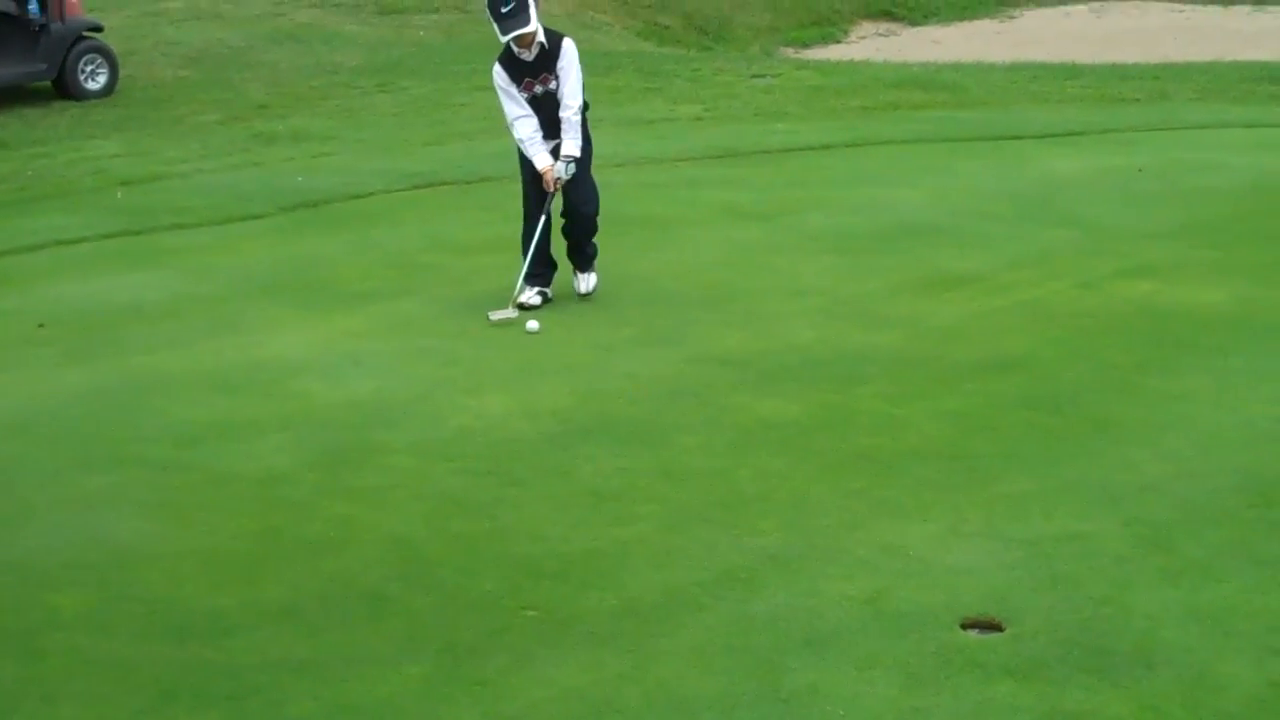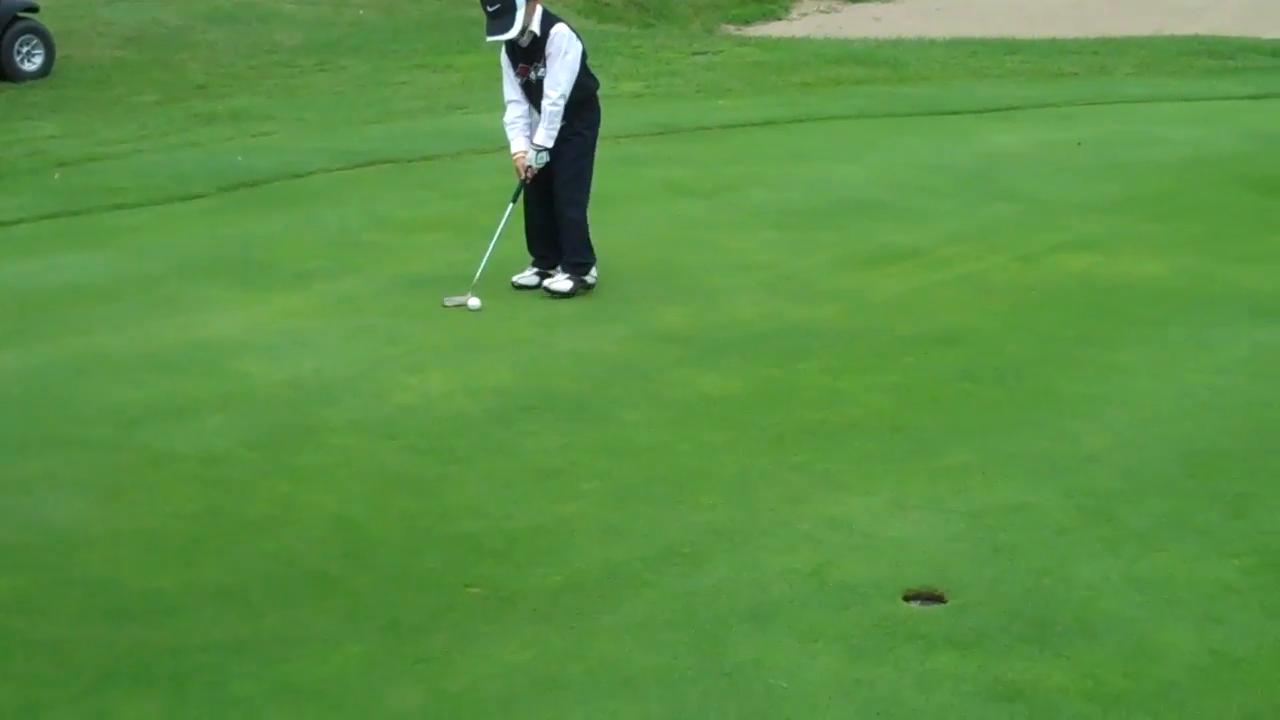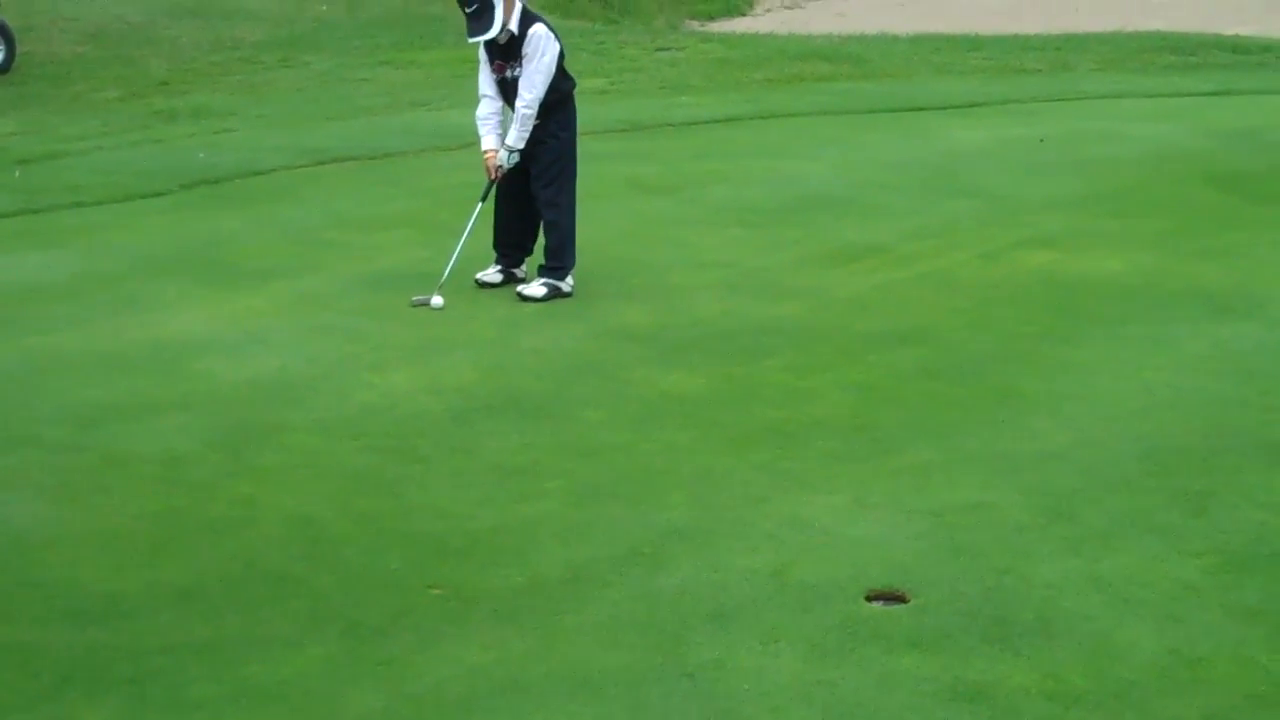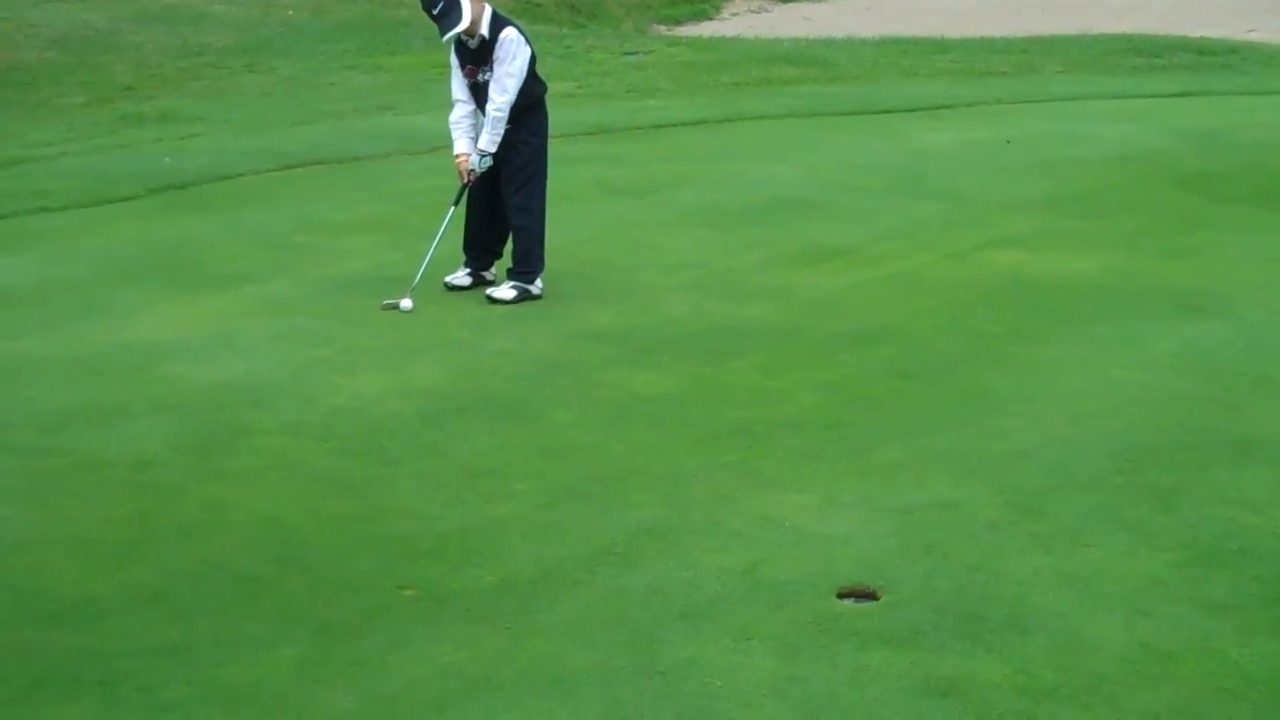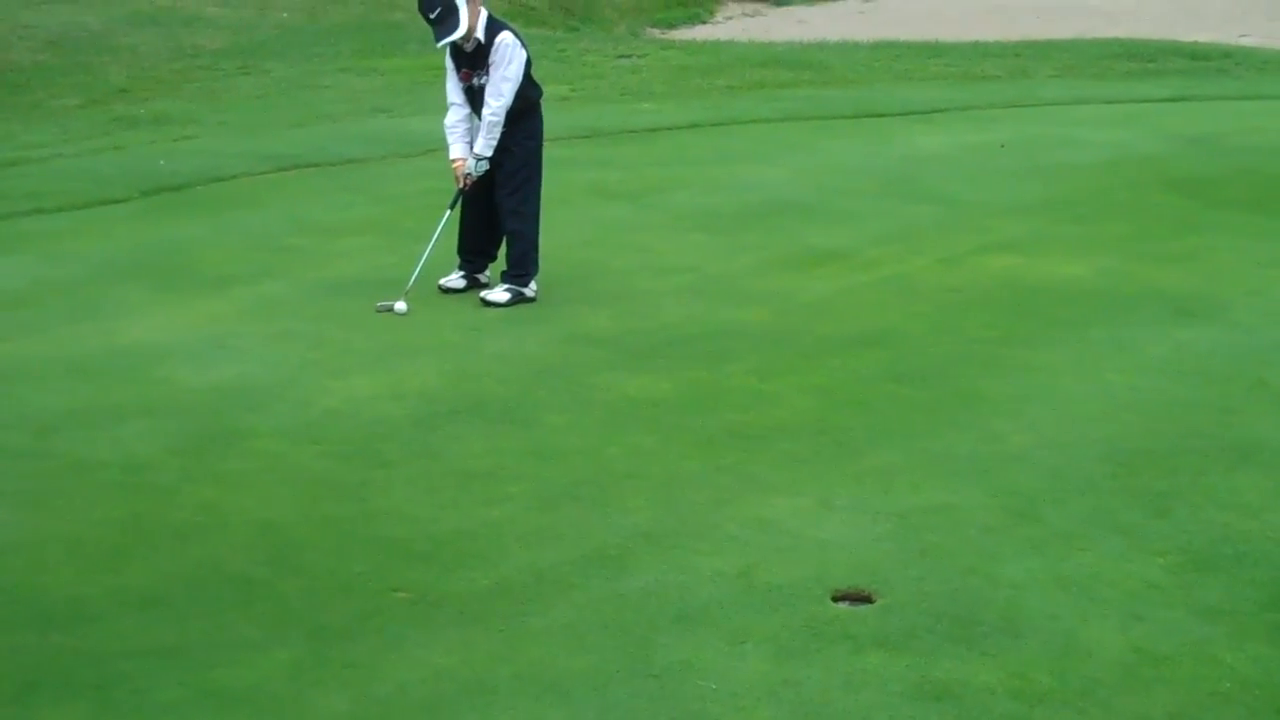
dt=1s
person 1, frame 1
left shoulder: (563, 47)
right shoulder: (503, 68)
left elbow: (572, 106)
right elbow: (521, 121)
left wrist: (567, 157)
right wrist: (544, 164)
left hip: (571, 141)
right hip: (533, 146)
left knee: (583, 206)
right knee: (536, 214)
left ankle: (583, 261)
right ankle: (537, 281)
person 1, frame 2
left shoulder: (558, 34)
right shoulder: (509, 47)
left elbow: (556, 96)
right elbow: (515, 102)
left wrist: (540, 147)
right wrist: (520, 148)
left hip: (577, 122)
right hip: (545, 126)
left knee: (569, 195)
right knee: (537, 195)
left ankle: (579, 268)
right ankle: (546, 263)
person 1, frame 3
left shoulder: (537, 34)
right shoulder: (489, 41)
left elbow: (530, 98)
right elbow: (489, 97)
left wrist: (510, 148)
right wrist: (490, 146)
left hip: (553, 121)
right hip: (522, 123)
left knee: (552, 196)
right knee: (511, 193)
left ankle: (558, 274)
right ankle: (510, 262)
person 1, frame 4
left shoulder: (508, 37)
right shoulder: (460, 45)
left elbow: (501, 100)
right elbow: (463, 101)
left wrist: (482, 151)
right wrist: (463, 149)
left hip: (524, 124)
right hip: (490, 127)
left knee: (521, 200)
right knee: (482, 196)
left ankle: (527, 277)
right ankle: (479, 264)
person 1, frame 5
left shoulder: (504, 41)
right shoulder: (455, 48)
left elbow: (497, 105)
right elbow: (458, 105)
left wrist: (479, 156)
right wrist: (460, 154)
left hip: (519, 129)
right hip: (486, 129)
left knee: (515, 203)
right knee: (476, 199)
left ankle: (521, 280)
right ankle: (473, 267)
